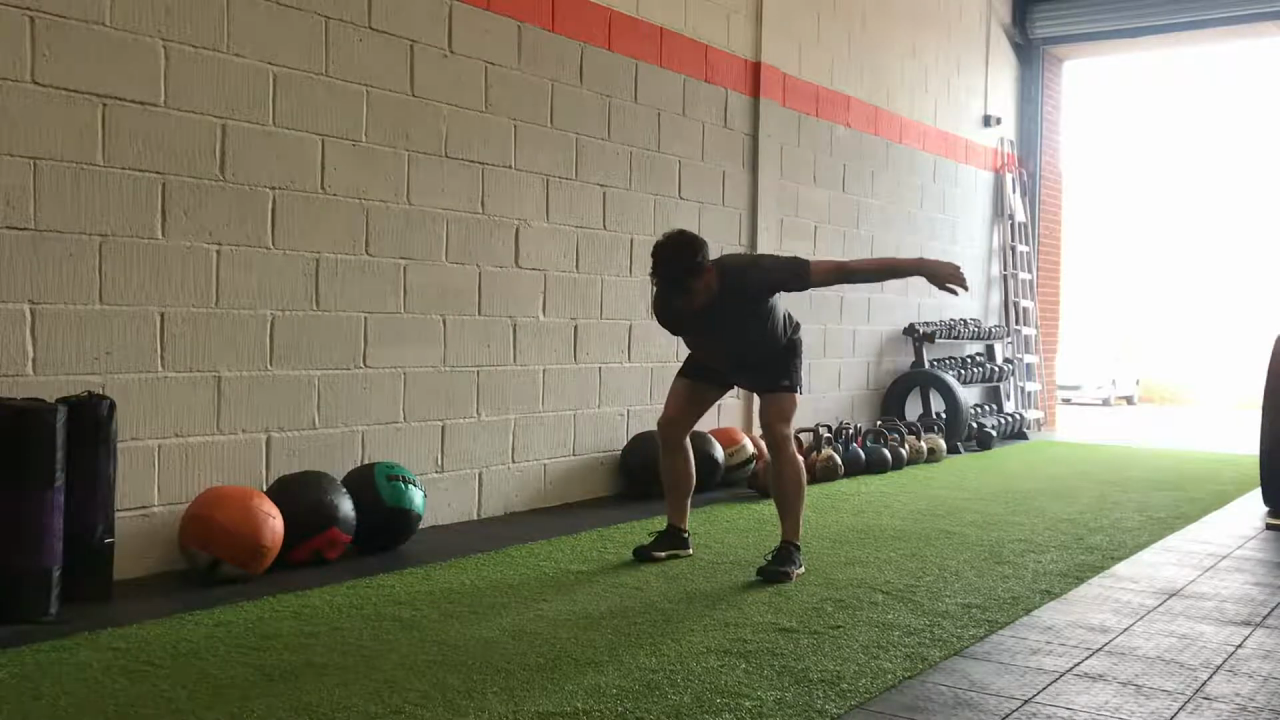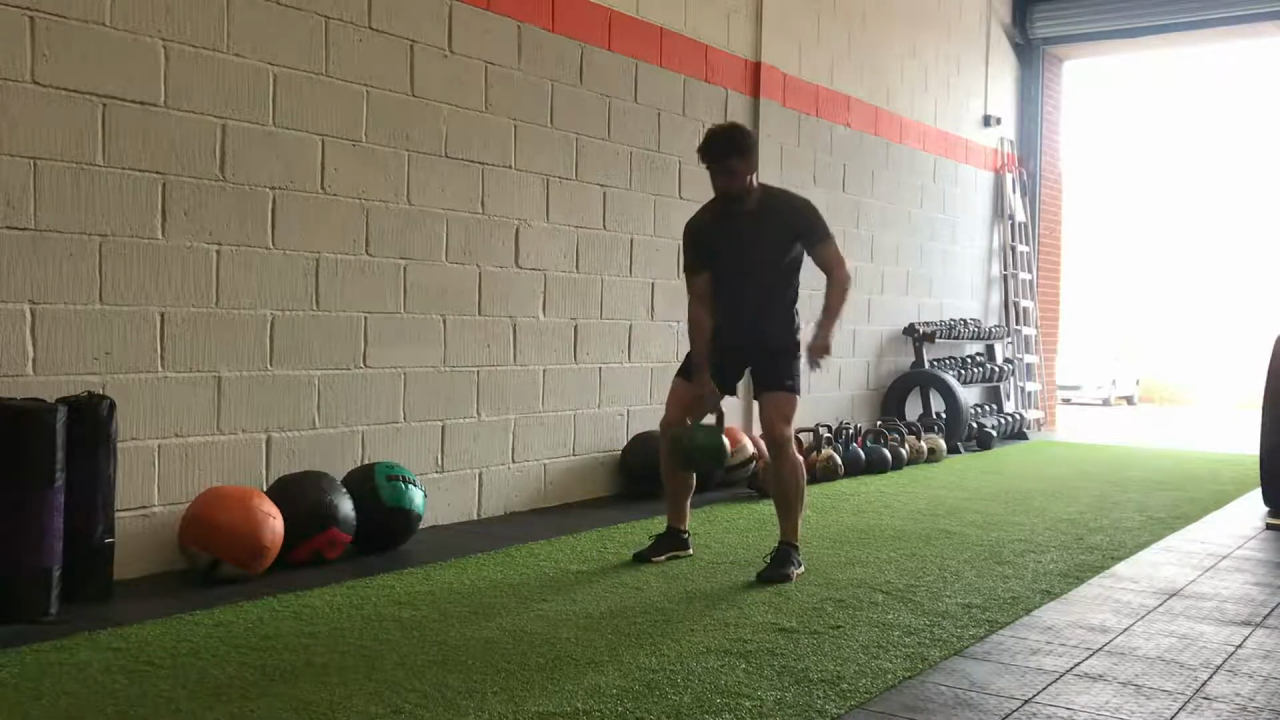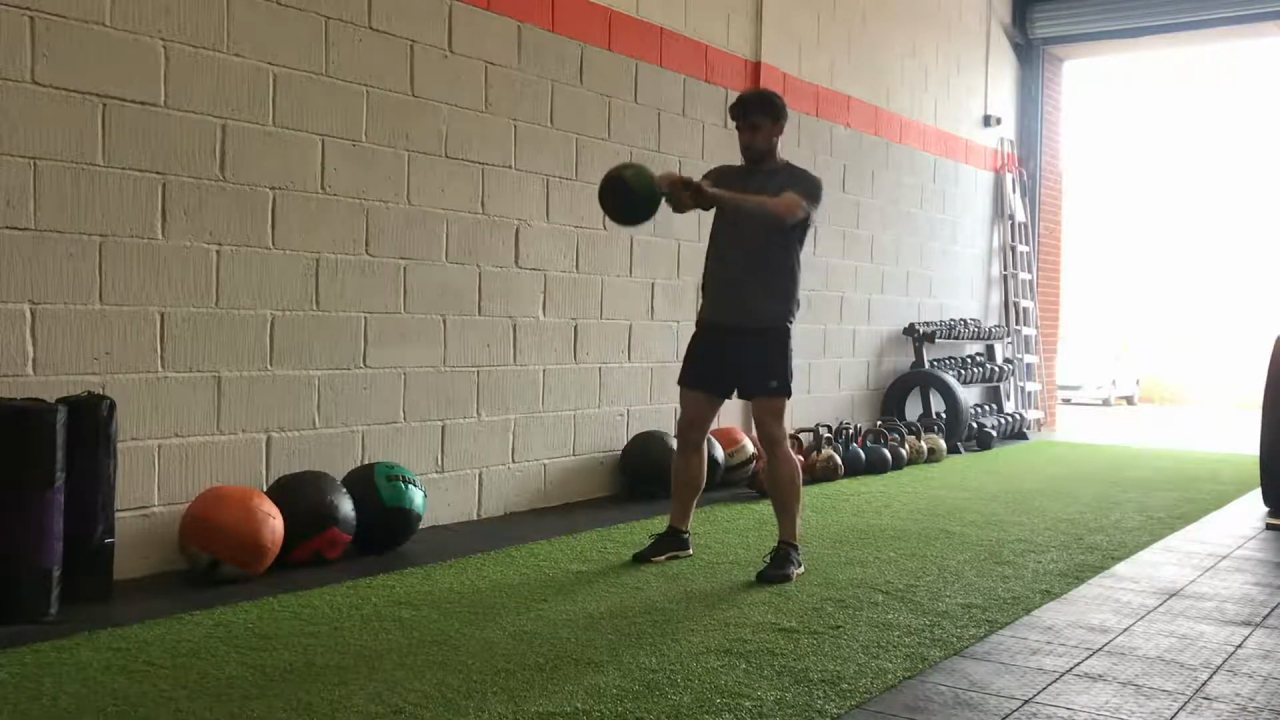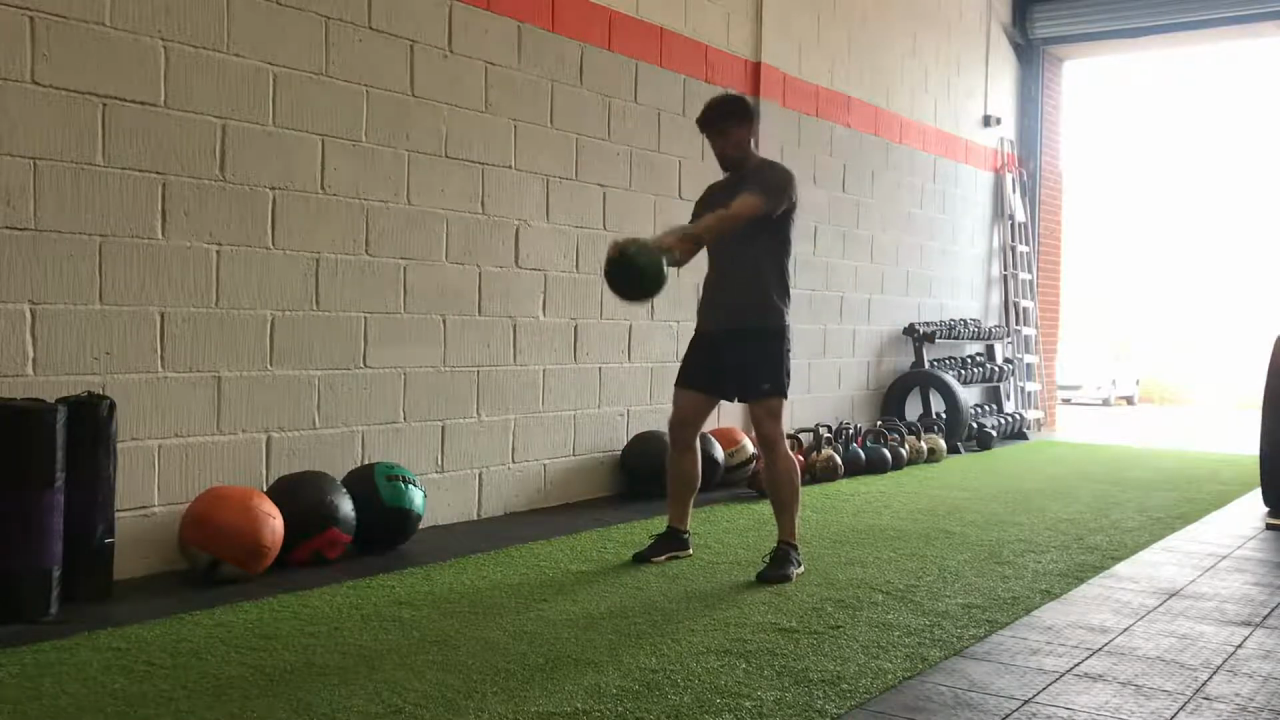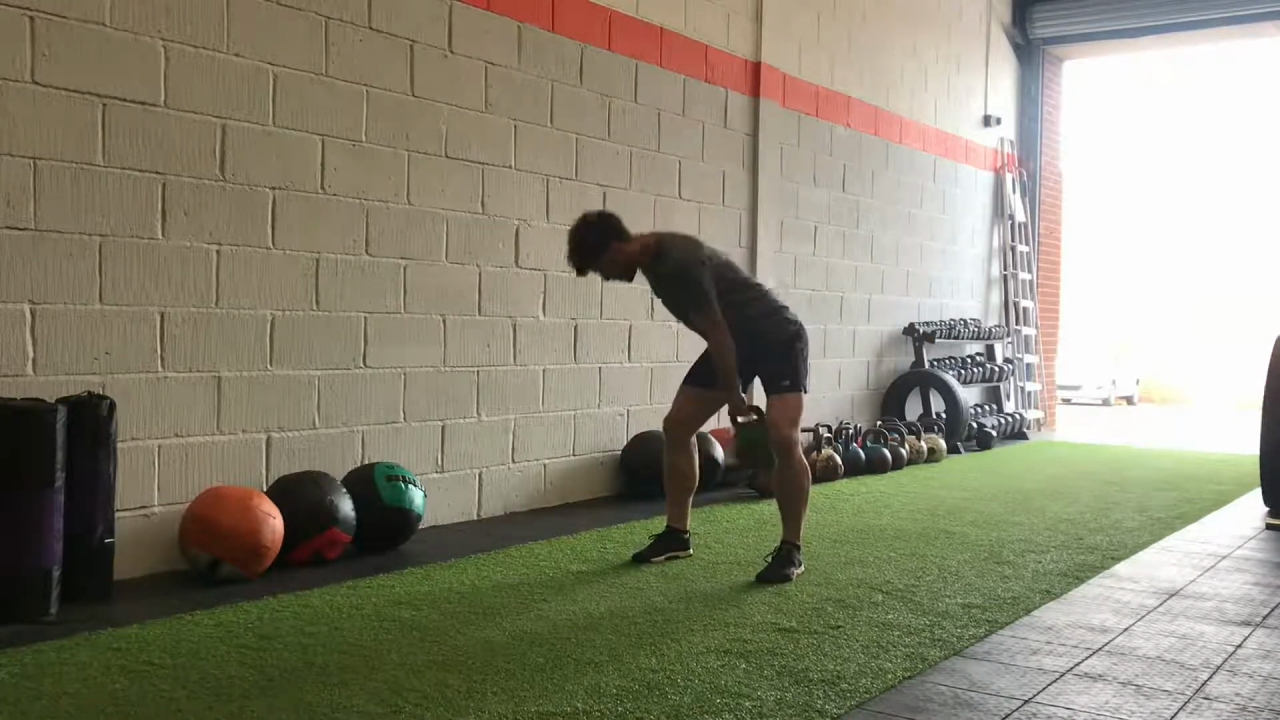
dt=0.4s
person 1, frame 1
left shoulder: (752, 273)
right shoulder: (666, 305)
left elbow: (843, 270)
right elbow: (700, 347)
left wrist: (922, 267)
right wrist: (743, 378)
left hip: (776, 350)
right hip: (720, 355)
left knee: (777, 434)
right knee: (670, 427)
left ankle: (790, 549)
right ankle: (676, 533)
person 1, frame 2
left shoulder: (794, 212)
right shoulder: (702, 226)
left elbow: (838, 272)
right elbow: (700, 302)
left wrist: (824, 329)
right wrist: (703, 375)
left hip: (776, 337)
right hip: (721, 333)
left knee: (777, 435)
right knee: (671, 426)
left ankle: (789, 548)
right ankle: (677, 533)
person 1, frame 3
left shoulder: (803, 184)
right shoulder: (725, 176)
left elbow: (784, 211)
right elbow: (683, 203)
left wrist: (711, 193)
right wrist: (670, 183)
left hip: (766, 327)
right hip: (714, 323)
left knee: (771, 435)
right knee: (689, 430)
left ankle: (789, 548)
right ankle: (677, 533)
person 1, frame 4
left shoulder: (775, 179)
right shoulder: (714, 193)
left elbow: (733, 219)
right elbow: (685, 252)
left wrist: (678, 234)
left hip: (761, 330)
right hip: (714, 329)
left knee: (769, 436)
right knee: (682, 428)
left ankle: (788, 548)
right ankle: (677, 533)
person 1, frame 5
left shoulder: (678, 264)
right shoulder: (652, 253)
left elbow: (718, 337)
left wrist: (734, 396)
left hip: (778, 337)
right hip: (741, 338)
left knee: (783, 437)
right knee: (676, 426)
left ankle: (790, 549)
right ankle: (677, 533)
